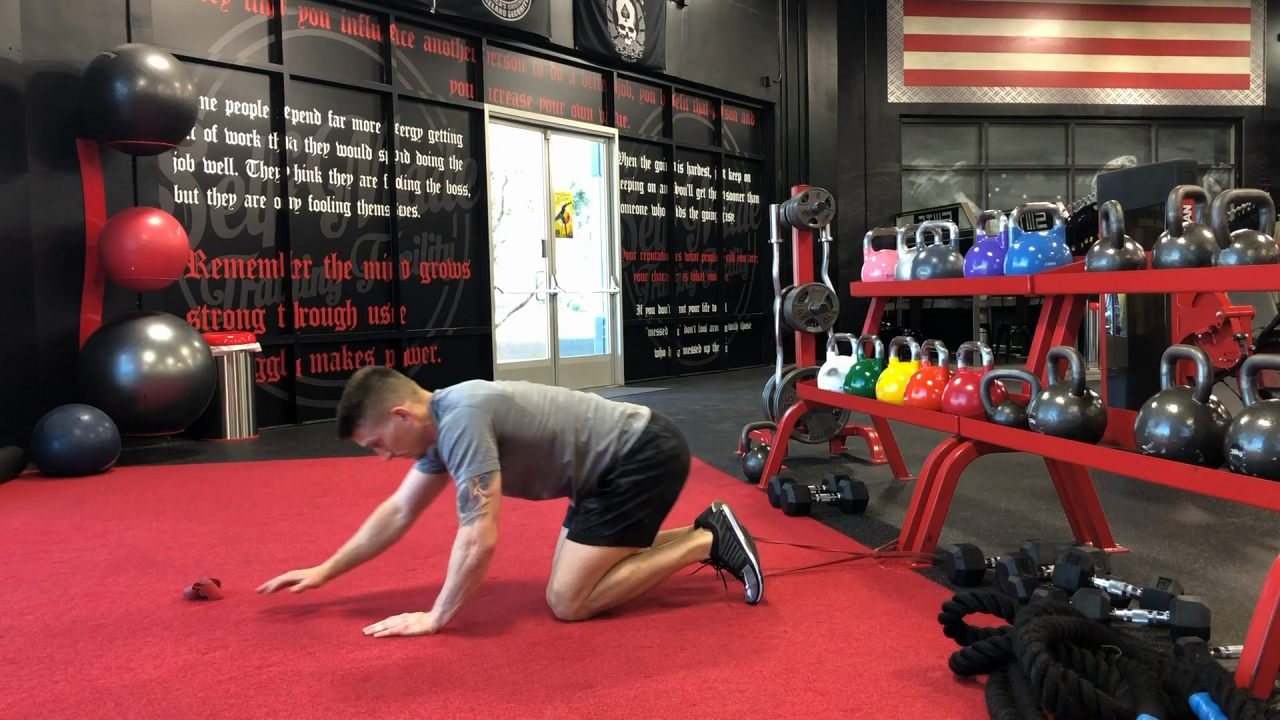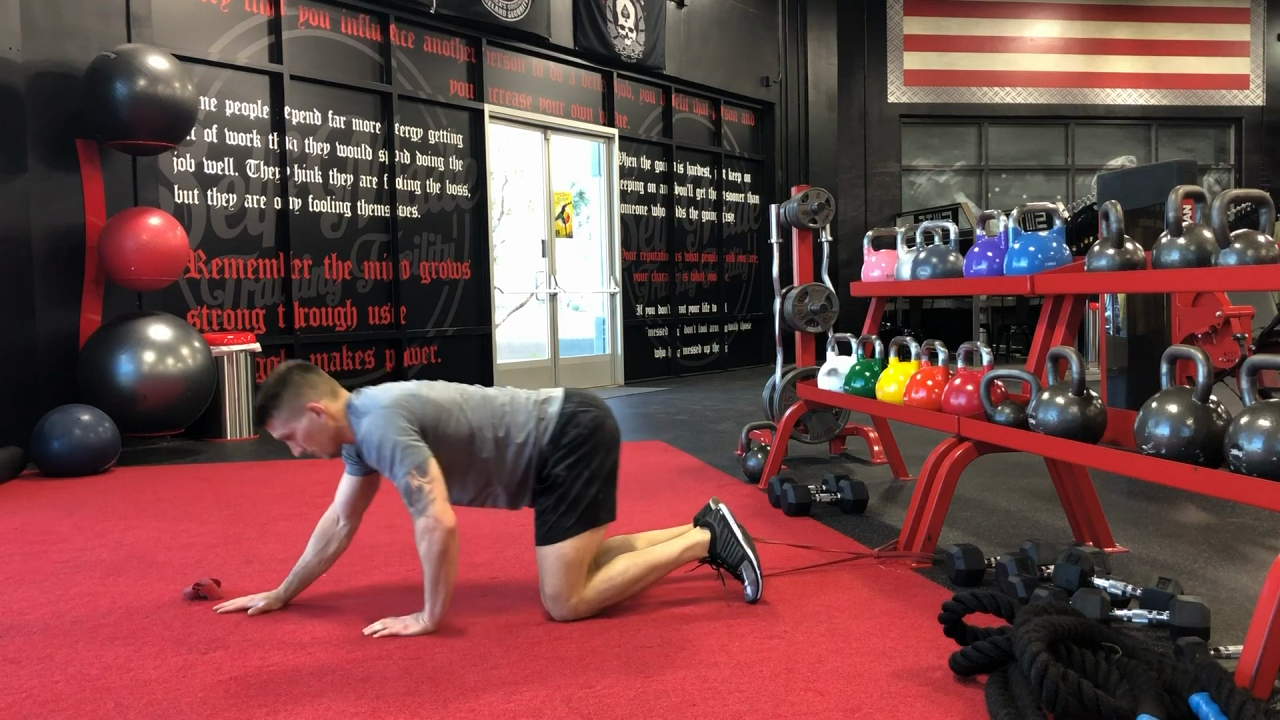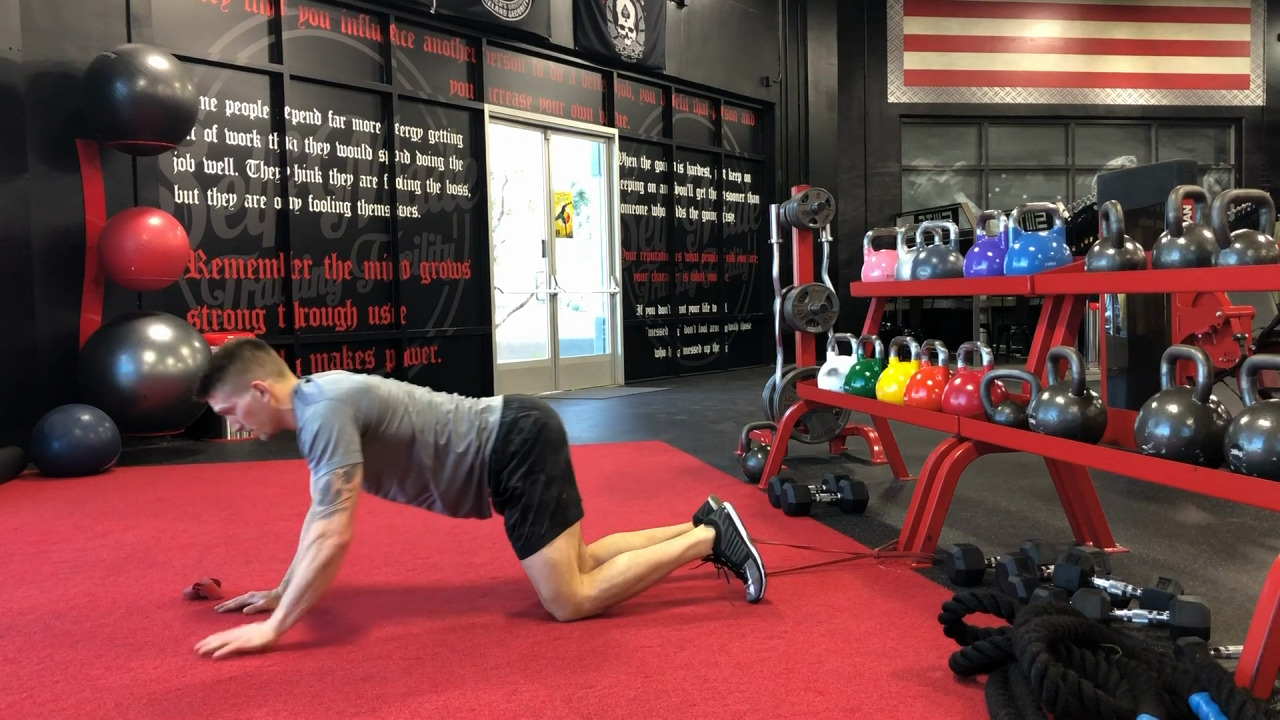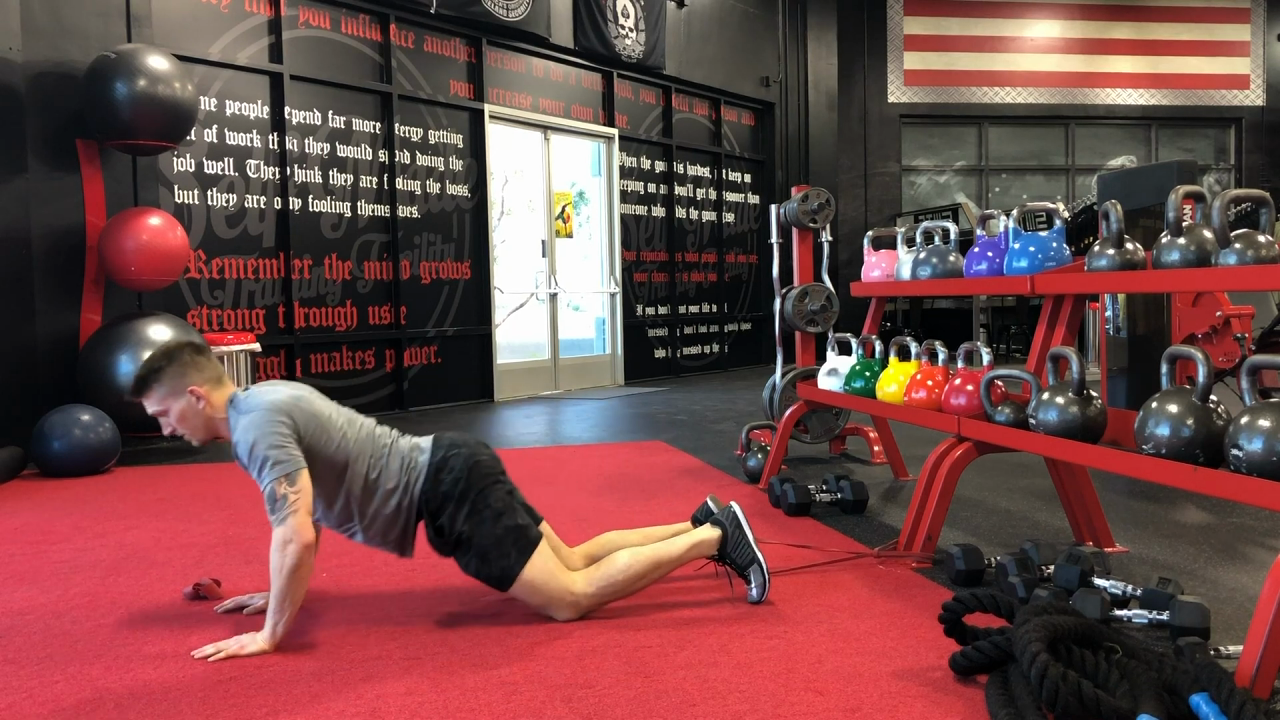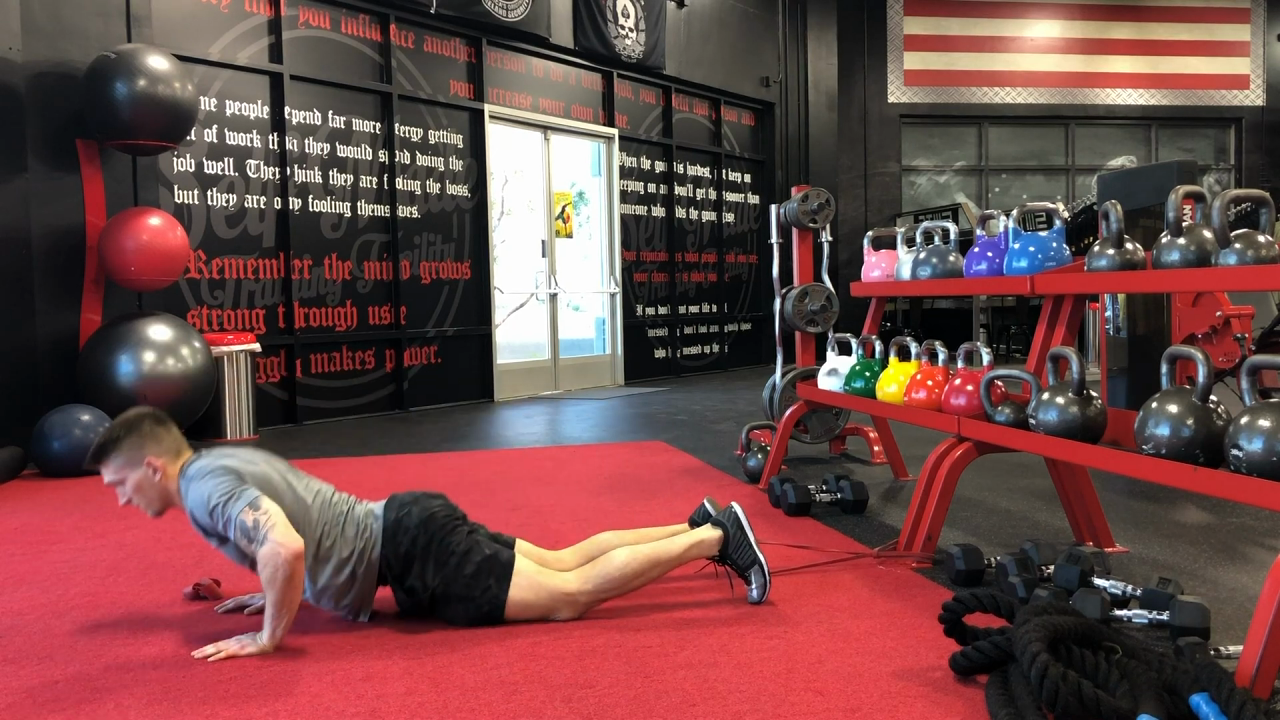
dt=0.4s
person 1, frame 1
left shoulder: (461, 420)
right shoulder: (445, 415)
left elbow: (479, 540)
right elbow: (399, 511)
left wrist: (434, 618)
right wrist: (325, 571)
left hip: (645, 457)
right hip: (627, 455)
left knee: (567, 601)
right knee: (574, 572)
left ankle: (708, 542)
right ankle: (703, 534)
person 1, frame 2
left shoulder: (379, 422)
right shoulder: (362, 425)
left elbow: (439, 525)
right elbow: (340, 522)
left wrist: (430, 615)
right wrist: (281, 593)
left hip: (571, 437)
right hip: (569, 431)
left knee: (566, 603)
right knee: (575, 569)
left ankle: (705, 541)
right ankle: (702, 528)
person 1, frame 3
left shoulder: (323, 413)
right shoulder: (318, 401)
left elbow: (332, 537)
right elbow: (320, 514)
left wrist: (275, 626)
right wrist: (279, 594)
left hip: (516, 445)
right hip: (516, 437)
left knee: (569, 601)
right knee: (575, 570)
left ankle: (708, 539)
right ankle: (702, 527)
person 1, frame 4
left shoulder: (255, 424)
right shoulder: (265, 401)
left elbow: (297, 539)
right elbow: (307, 512)
left wrist: (271, 635)
right wrist: (277, 592)
left hip: (450, 488)
right hip: (451, 470)
left knee: (570, 599)
right knee: (573, 563)
left ankle: (712, 539)
right ankle: (702, 525)
person 1, frame 5
left shoulder: (203, 486)
right shoulder: (226, 459)
left elbow: (286, 551)
left wrist: (269, 635)
right wrist: (273, 594)
left hip: (411, 552)
right hip: (409, 525)
left knee: (572, 595)
right knee: (567, 562)
left ankle: (712, 540)
right ankle: (700, 525)
